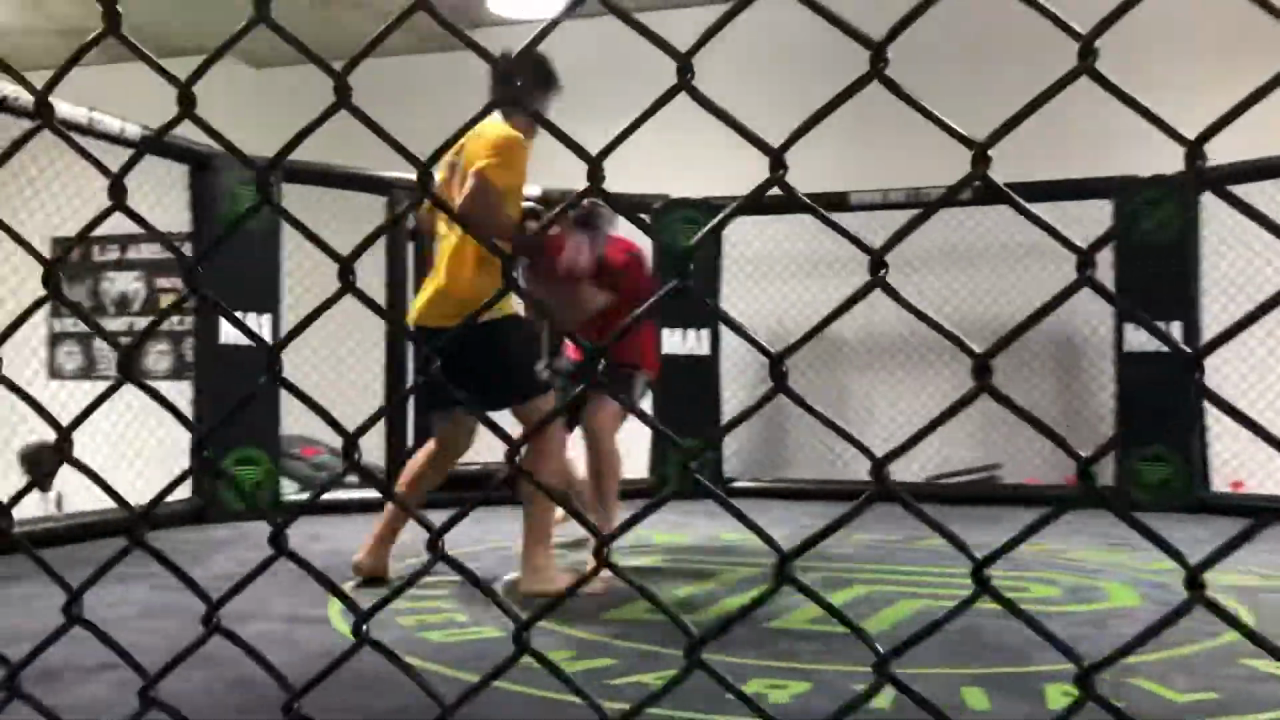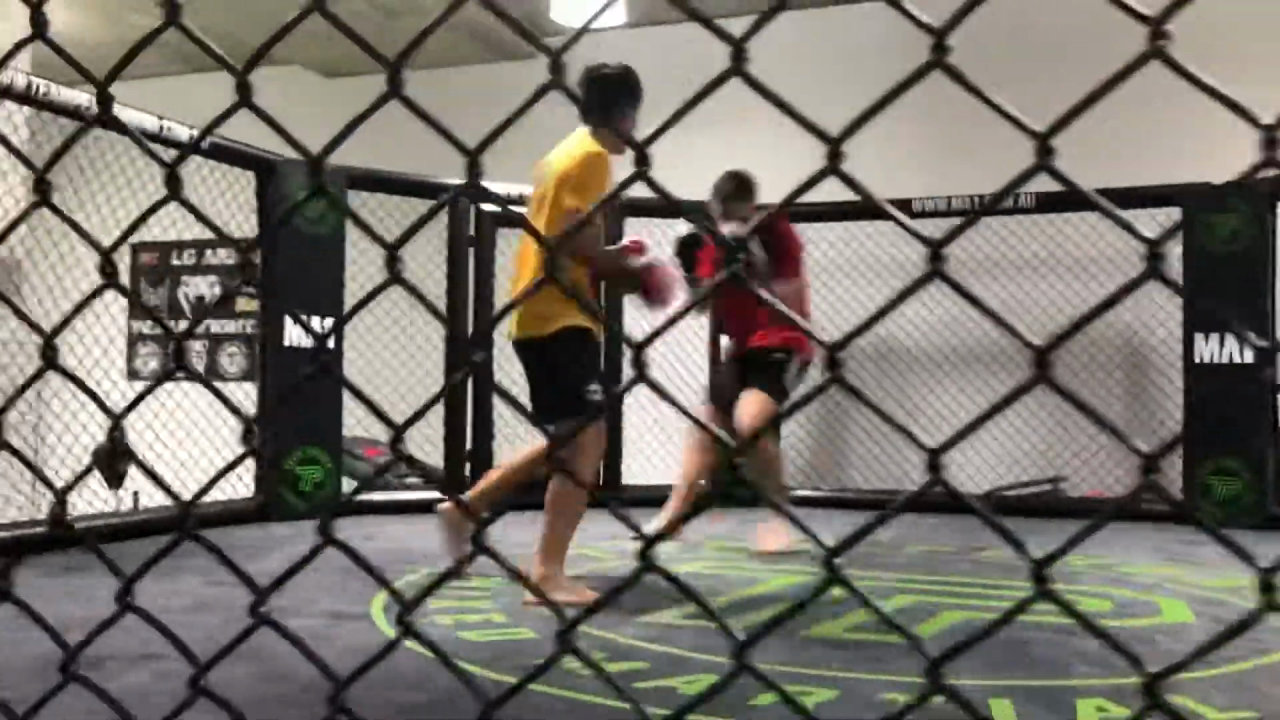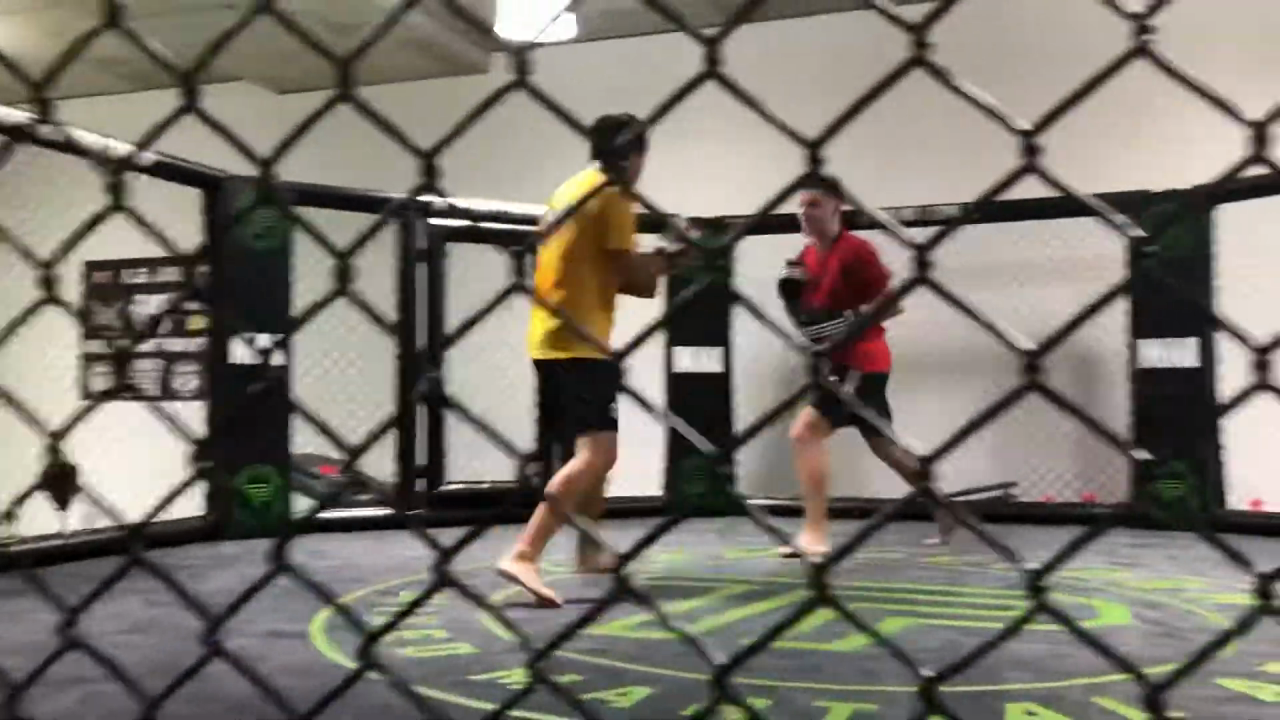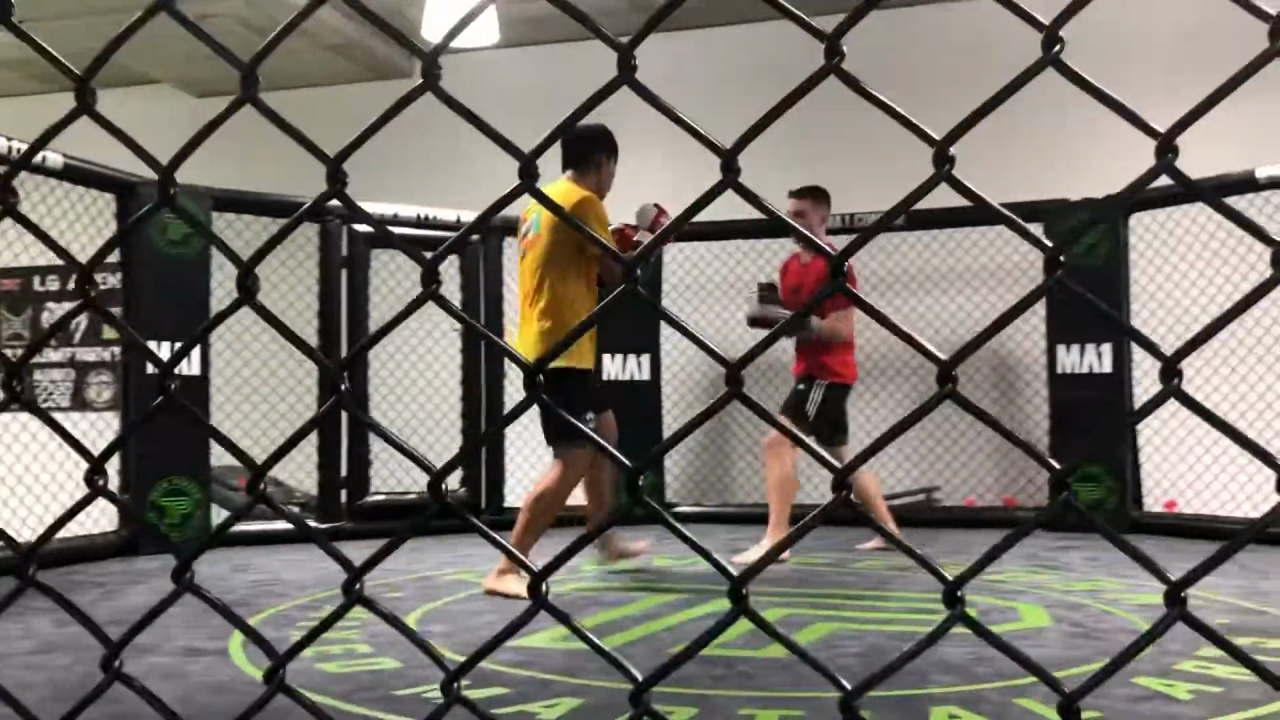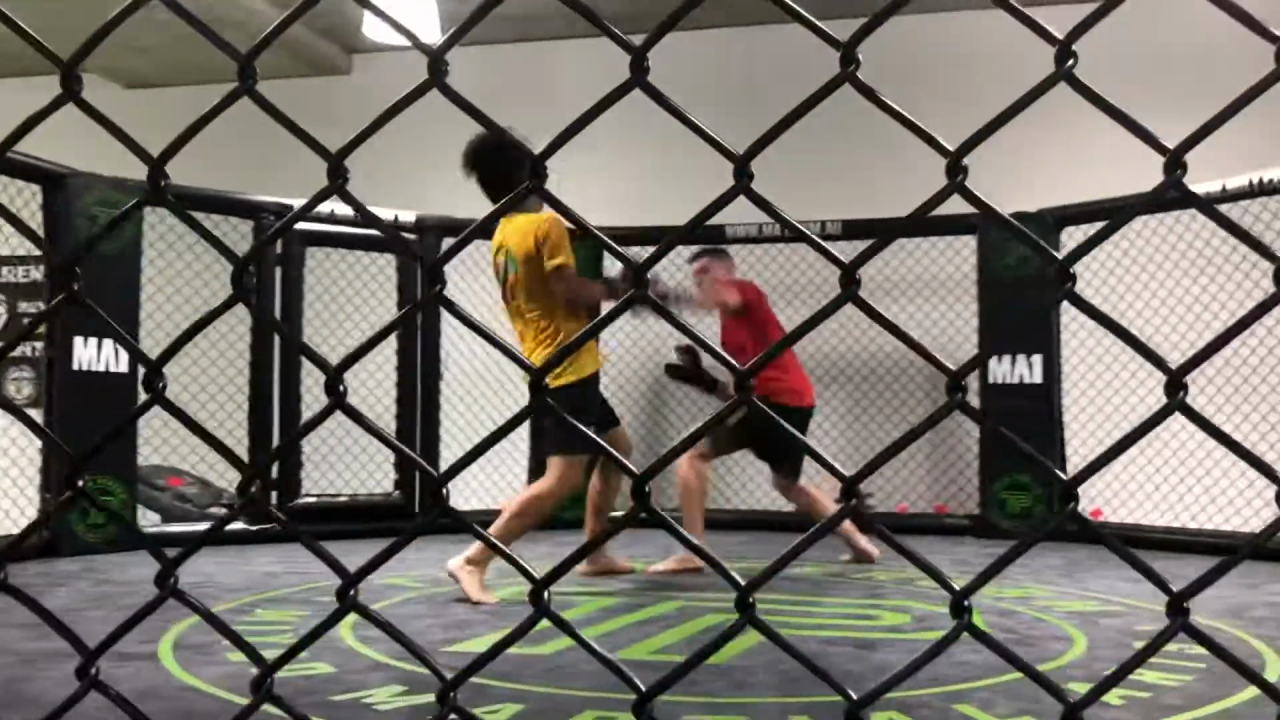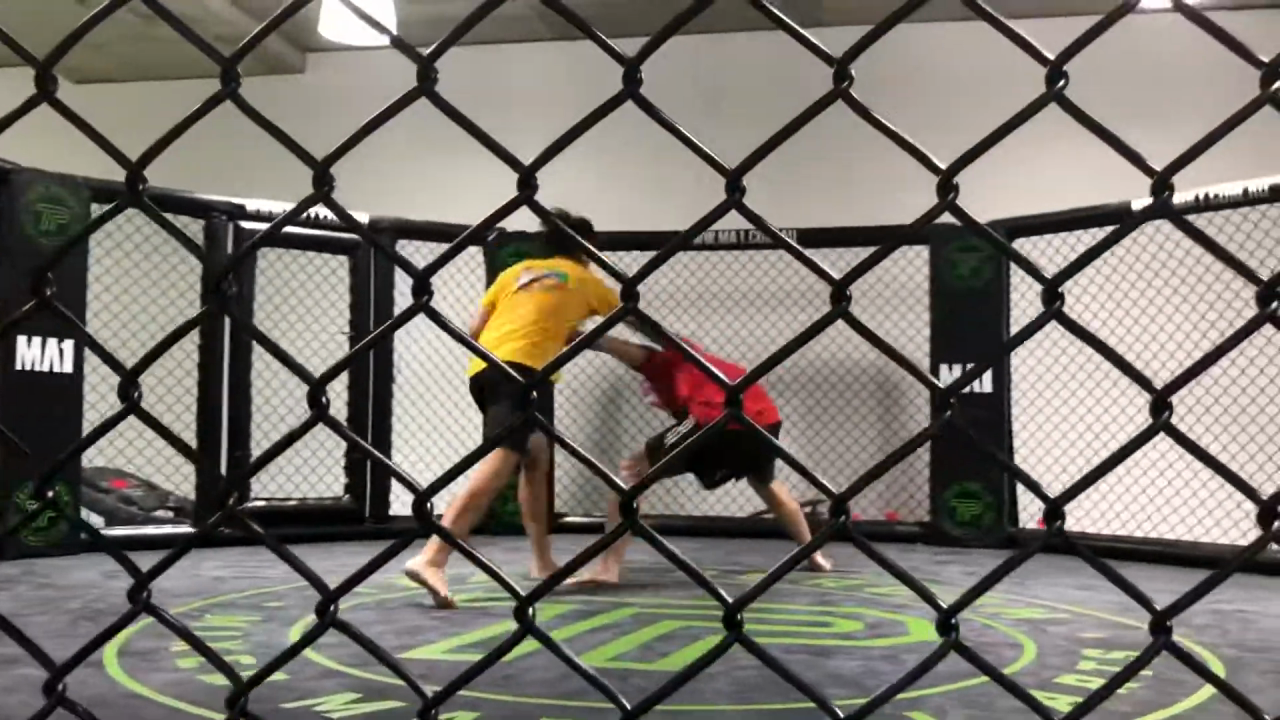
dt=0.4s
person 1, frame 1
left shoulder: (466, 142)
right shoulder: (507, 140)
left elbow: (428, 218)
right elbow: (478, 211)
right wrist: (538, 246)
left hip: (437, 311)
right hip: (480, 309)
left knee: (448, 440)
right knee: (547, 424)
left ankle: (374, 553)
right ankle: (538, 563)
person 1, frame 2
left shoulder: (566, 152)
right shoulder: (591, 157)
right elbow: (578, 244)
left wrist: (613, 262)
right wrist: (635, 274)
left hip: (539, 316)
right hip: (559, 319)
left knee: (566, 441)
right knee: (587, 444)
left ankle: (464, 507)
right ankle: (548, 577)
person 1, frame 3
left shoulder: (569, 191)
right shoulder: (610, 196)
right elbow: (636, 276)
left wrist: (639, 272)
right wrist: (670, 258)
left hip: (553, 339)
right hip: (578, 344)
left knee: (590, 444)
right knee: (596, 452)
left ankle: (589, 551)
right ankle: (523, 554)
person 1, frame 4
left shoulder: (538, 202)
right shoulder: (582, 201)
right elbow: (615, 272)
left wrist: (614, 252)
left hip: (545, 347)
right hip: (559, 352)
left knee: (605, 433)
right knee: (573, 463)
left ankle: (605, 539)
right ankle: (506, 569)
person 1, frame 5
left shoulder: (502, 239)
right shoulder: (546, 225)
right elbow: (570, 292)
right wrist: (617, 286)
left hip: (561, 369)
right hip: (567, 369)
left knee: (617, 447)
right knee: (563, 477)
left ankle: (596, 555)
right ankle: (472, 560)
person 1, frame 6
left shoulder: (514, 271)
right shoulder: (587, 281)
left elbow: (474, 330)
left hip: (487, 368)
right hip: (521, 368)
left knee: (537, 456)
right knee: (499, 464)
left ankle: (542, 559)
right ankle: (429, 560)
person 2, frame 1
left shoulder: (623, 258)
right shoulder: (556, 247)
left hip: (627, 358)
right hip: (582, 355)
left knee: (598, 425)
left ankle: (603, 536)
right ankle: (582, 500)
person 2, frame 2
left shoulder: (778, 233)
right shoulder: (713, 240)
left elbow: (787, 297)
right elbow: (702, 301)
left wrist: (751, 258)
right wrist: (690, 264)
left hip: (784, 345)
right hip: (742, 346)
left knee: (750, 420)
right knee: (707, 426)
left ankle: (778, 516)
right ankle: (674, 513)
person 2, frame 3
left shoulder: (856, 251)
right shoulder: (807, 254)
left elbow: (893, 304)
right elbow: (806, 318)
left wrist: (845, 324)
right wrist: (792, 296)
left hip: (860, 361)
right hip: (847, 361)
left knee: (803, 433)
right knee: (884, 445)
left ankle: (815, 535)
right ankle: (947, 514)
person 2, frame 4
left shoulder: (833, 265)
right shoulder: (790, 265)
left elbow: (841, 330)
right elbow: (789, 318)
left wrist: (786, 319)
right wrist: (770, 312)
left hip: (828, 372)
right hip: (813, 371)
left knee: (777, 442)
right knee: (839, 456)
left ankle: (774, 539)
right ankle: (888, 531)
person 2, frame 5
left shoulder: (743, 290)
right shoulder: (733, 326)
left elbow: (722, 298)
right wrist: (702, 379)
left hip: (773, 396)
right hip: (796, 398)
left knee: (690, 457)
right knee: (787, 482)
left ankle: (693, 552)
right ankle: (857, 542)
person 2, frame 6
left shoulder: (661, 362)
left hip: (719, 417)
right hip: (765, 415)
left knee: (632, 471)
right knee: (765, 484)
left ankle: (609, 567)
right ankle: (813, 555)
